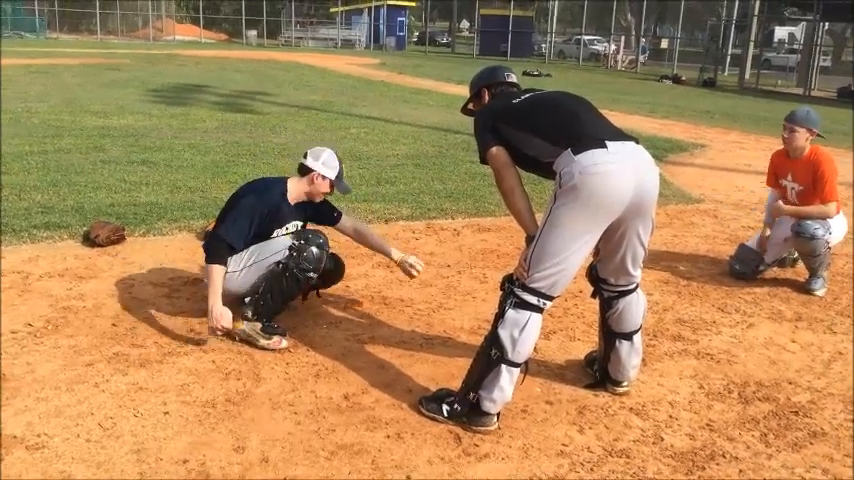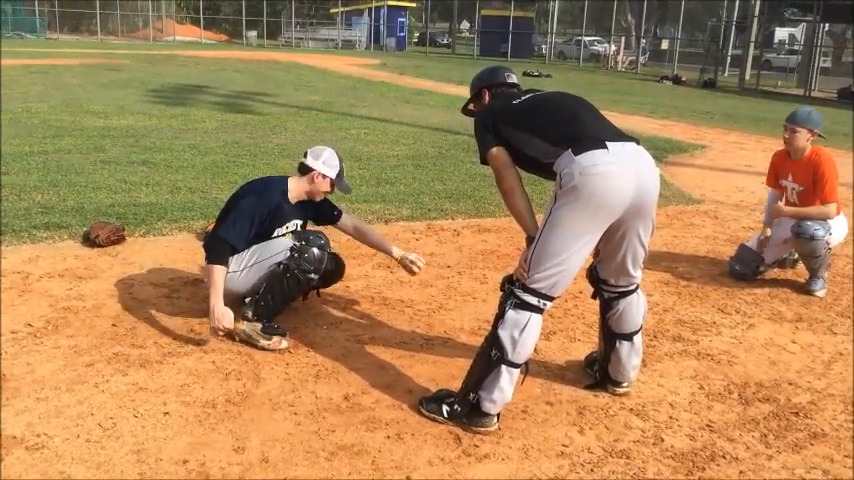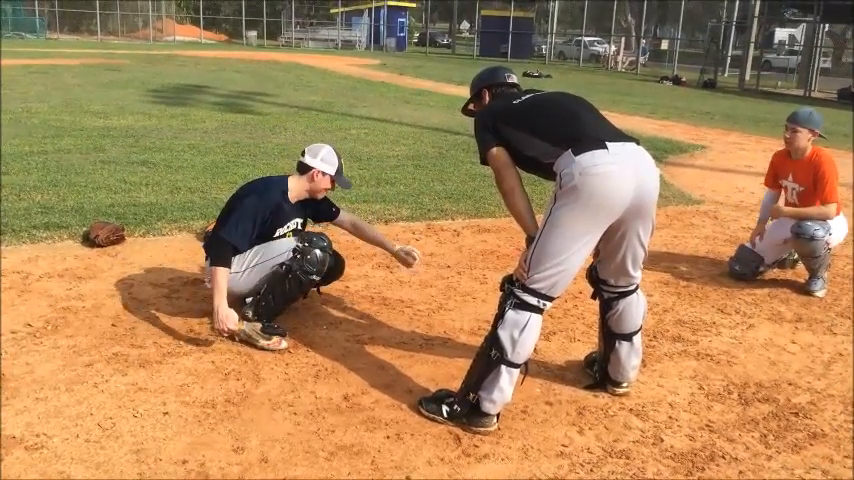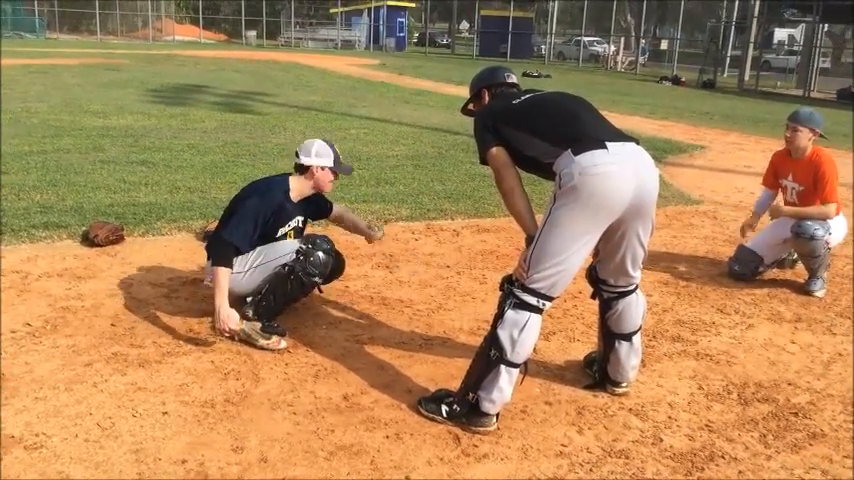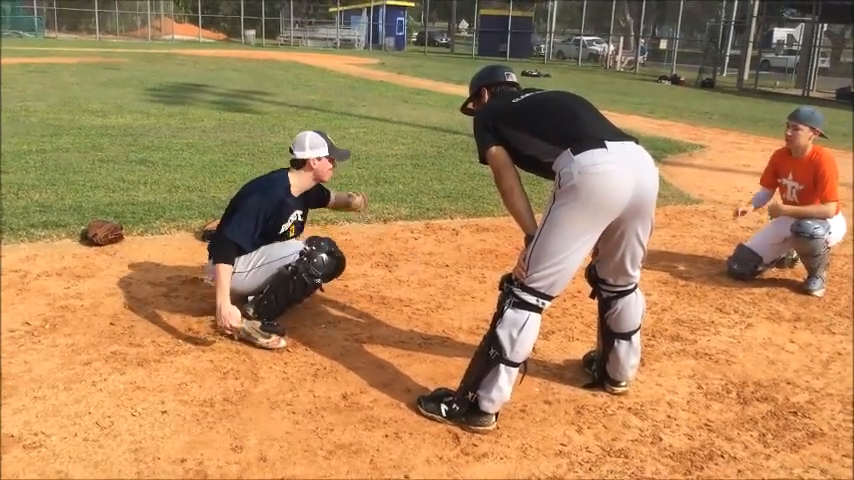
dt=0.1s
person 1, frame 1
left shoulder: (489, 114)
right shoulder: (553, 100)
left elbow: (507, 175)
left wrist: (534, 238)
left hip: (594, 173)
right hip: (642, 165)
left knee: (528, 291)
right knee: (621, 279)
left ankle: (478, 405)
right ankle: (618, 371)
person 1, frame 2
left shoulder: (489, 114)
right shoulder: (554, 100)
left elbow: (507, 176)
left wrist: (534, 238)
left hip: (595, 173)
right hip: (643, 166)
left knee: (529, 291)
right knee: (622, 280)
left ankle: (479, 405)
right ankle: (618, 372)
person 1, frame 3
left shoulder: (489, 114)
right shoulder: (554, 101)
left elbow: (507, 175)
left wrist: (534, 238)
left hip: (595, 173)
right hip: (642, 166)
left knee: (529, 291)
right knee: (621, 280)
left ankle: (478, 405)
right ankle: (618, 372)
person 1, frame 4
left shoulder: (489, 114)
right shoulder: (553, 101)
left elbow: (507, 176)
left wrist: (533, 238)
left hip: (595, 173)
right hip: (642, 166)
left knee: (528, 291)
right knee: (621, 280)
left ankle: (478, 405)
right ankle: (617, 372)
person 1, frame 5
left shoulder: (488, 113)
right shoulder: (552, 99)
left elbow: (506, 174)
left wrist: (533, 238)
left hip: (593, 173)
right hip: (642, 166)
left knee: (527, 291)
right knee: (620, 280)
left ankle: (477, 404)
right ankle: (616, 371)
person 2, frame 1
left shoulder: (309, 201)
right shoulder: (261, 197)
left elbow: (352, 228)
right elbow: (217, 248)
left wrist: (398, 257)
right wrist: (215, 306)
left hip: (256, 266)
right hip: (230, 271)
left knee: (331, 267)
right knee: (312, 246)
left ankle: (257, 298)
right ankle: (253, 319)
person 2, frame 2
left shoulder: (310, 200)
right shoulder: (262, 197)
left elbow: (352, 226)
right elbow: (219, 248)
left wrist: (398, 254)
right wrist: (217, 306)
left hip: (257, 266)
right hip: (231, 271)
left knee: (331, 267)
right knee: (314, 247)
left ankle: (257, 298)
right ankle: (254, 318)
person 2, frame 3
left shoulder: (311, 197)
right shoulder: (265, 197)
left elbow: (350, 222)
right elbow: (221, 251)
left wrist: (395, 249)
right wrist: (221, 307)
left hip: (263, 264)
right hip: (231, 274)
left knee: (332, 266)
right knee: (315, 249)
left ankle: (261, 297)
right ankle: (254, 320)
person 2, frame 4
left shoulder: (307, 196)
right shoulder: (264, 198)
left elbow: (338, 213)
right elbow: (223, 250)
left wrist: (367, 229)
right wrist: (222, 307)
left hip: (257, 264)
right hip: (234, 271)
left knee: (332, 263)
right knee: (318, 252)
left ankle: (257, 297)
right ankle: (253, 318)
person 2, frame 5
left shoulder: (304, 190)
right shoulder: (263, 196)
left elbow: (331, 198)
right elbow: (226, 249)
left wrist: (351, 201)
right wrist: (224, 305)
left hip: (253, 261)
right hip: (236, 268)
left knee: (331, 260)
right knee: (321, 256)
left ankle: (259, 298)
right ankle: (254, 318)
person 3, frame 1
left shoulder: (821, 160)
right shoulder: (778, 157)
left elbow: (829, 210)
left wrist: (785, 210)
right wrist: (767, 227)
left hip: (827, 222)
right hip: (791, 219)
left knee: (807, 230)
right knee: (740, 268)
left ankle: (818, 274)
right ankle: (788, 254)
person 3, frame 2
left shoulder: (822, 161)
right shoulder: (779, 157)
left elbow: (829, 211)
left wrist: (785, 211)
right wrist: (767, 227)
left hip: (828, 223)
right hip: (792, 220)
left knee: (807, 231)
right knee: (741, 269)
left ankle: (818, 275)
right ankle: (789, 255)
person 3, frame 3
left shoulder: (822, 161)
right shoulder: (779, 157)
left elbow: (829, 211)
right elbow: (772, 193)
left wrist: (784, 211)
right wrist: (761, 224)
left hip: (828, 224)
right hip: (791, 220)
left knee: (807, 232)
right knee: (740, 269)
left ankle: (818, 275)
right ankle: (789, 254)
person 3, frame 4
left shoulder: (823, 161)
right shoulder: (779, 157)
left elbow: (829, 211)
right elbow: (769, 193)
left wrist: (784, 210)
right wrist: (754, 217)
left hip: (827, 224)
right hip: (791, 220)
left knee: (806, 231)
right knee: (739, 269)
left ankle: (818, 275)
right ankle: (788, 254)
person 3, frame 5
left shoulder: (823, 161)
right shoulder: (779, 156)
left elbow: (829, 209)
right elbow: (765, 191)
left wrist: (784, 209)
right wrist: (749, 206)
left hip: (827, 223)
right hip: (791, 219)
left knee: (806, 230)
right knee: (738, 268)
left ankle: (817, 274)
right ankle: (788, 254)
